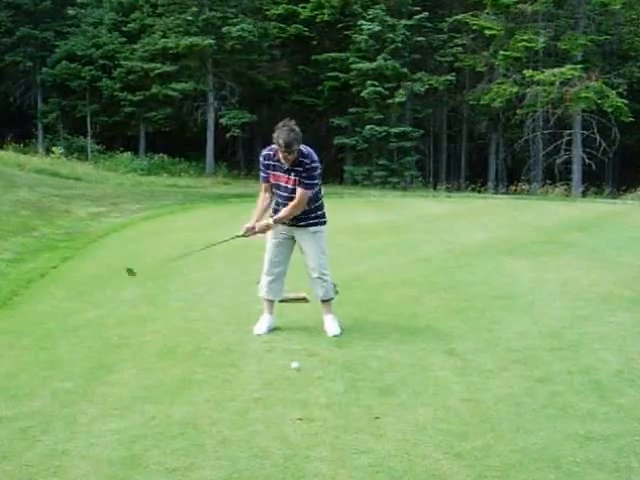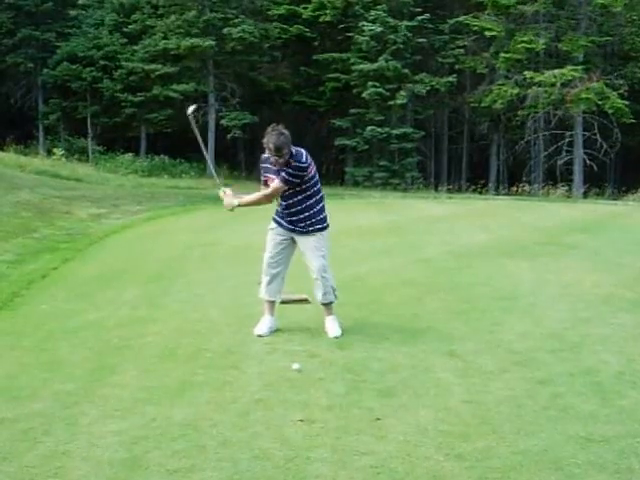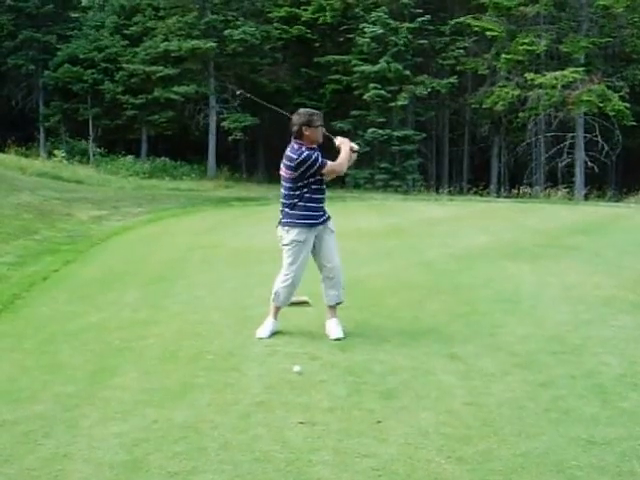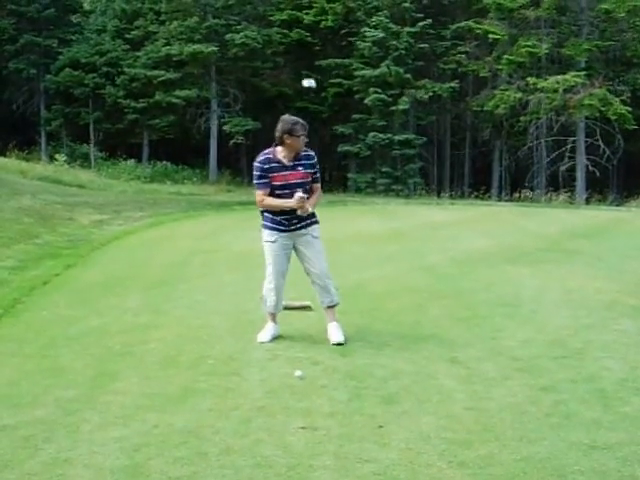
dt=0.7s
person 1, frame 1
left shoulder: (310, 161)
right shoulder: (266, 156)
left elbow: (300, 202)
right elbow: (266, 192)
left wrist: (271, 223)
right wrist: (255, 220)
left hip: (310, 222)
right hip: (278, 220)
left knee: (318, 268)
right knee: (272, 267)
left ankle: (328, 315)
right ankle: (267, 315)
person 1, frame 2
left shoulder: (300, 160)
right shoulder: (268, 159)
left elbow: (270, 194)
right elbow: (265, 194)
left wrist: (236, 203)
right wrist: (236, 197)
left hip: (311, 224)
right hip: (283, 223)
left knee: (320, 270)
right knee: (272, 266)
left ankle: (330, 317)
right ankle: (268, 317)
person 1, frame 3
left shoulder: (308, 149)
right shoulder: (299, 155)
left elbow: (326, 173)
right elbow: (337, 169)
left wrist: (347, 154)
right wrist: (345, 147)
left hip: (320, 222)
right hip: (297, 226)
left knee: (332, 268)
right knee: (291, 274)
left ankle: (332, 319)
right ankle: (272, 319)
person 1, frame 4
left shoulder: (309, 157)
right shoulder: (263, 161)
left elbow: (316, 191)
right elbow: (261, 200)
left wrist: (308, 206)
right wrist: (291, 204)
left hip: (306, 227)
right hip: (275, 230)
left knee: (320, 272)
right knee: (274, 277)
left ankle: (332, 323)
right ankle: (272, 324)
